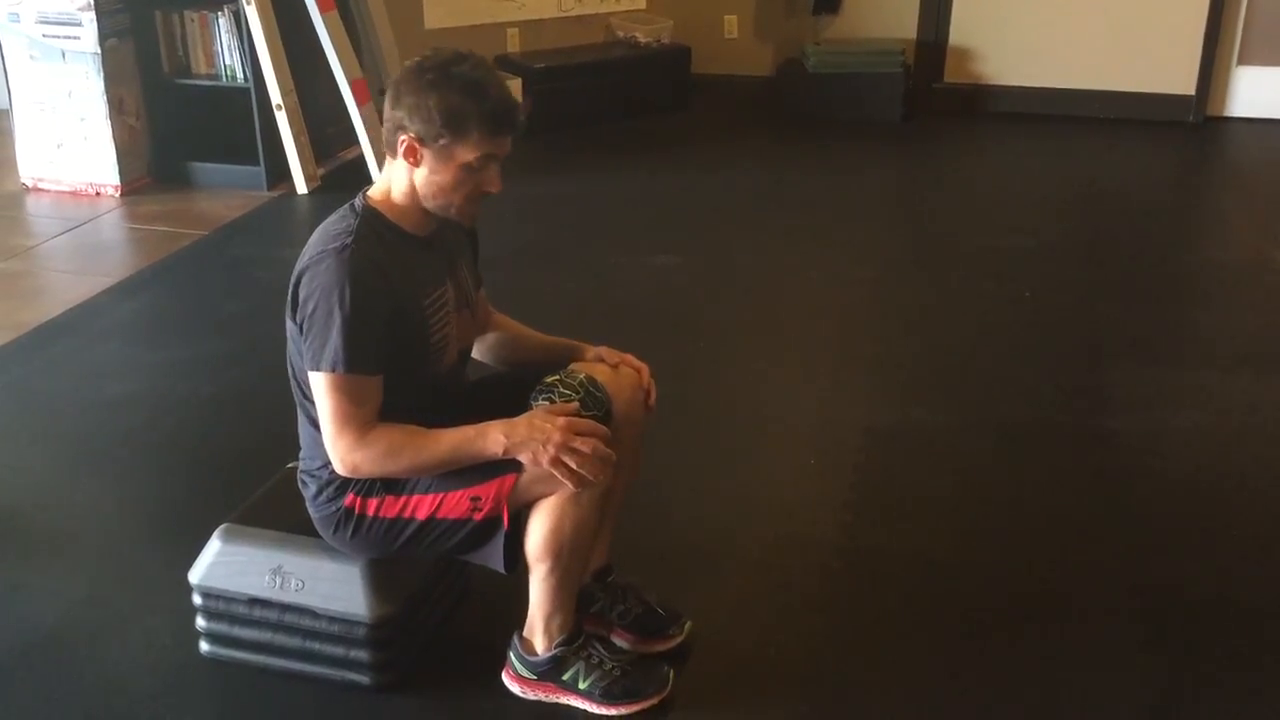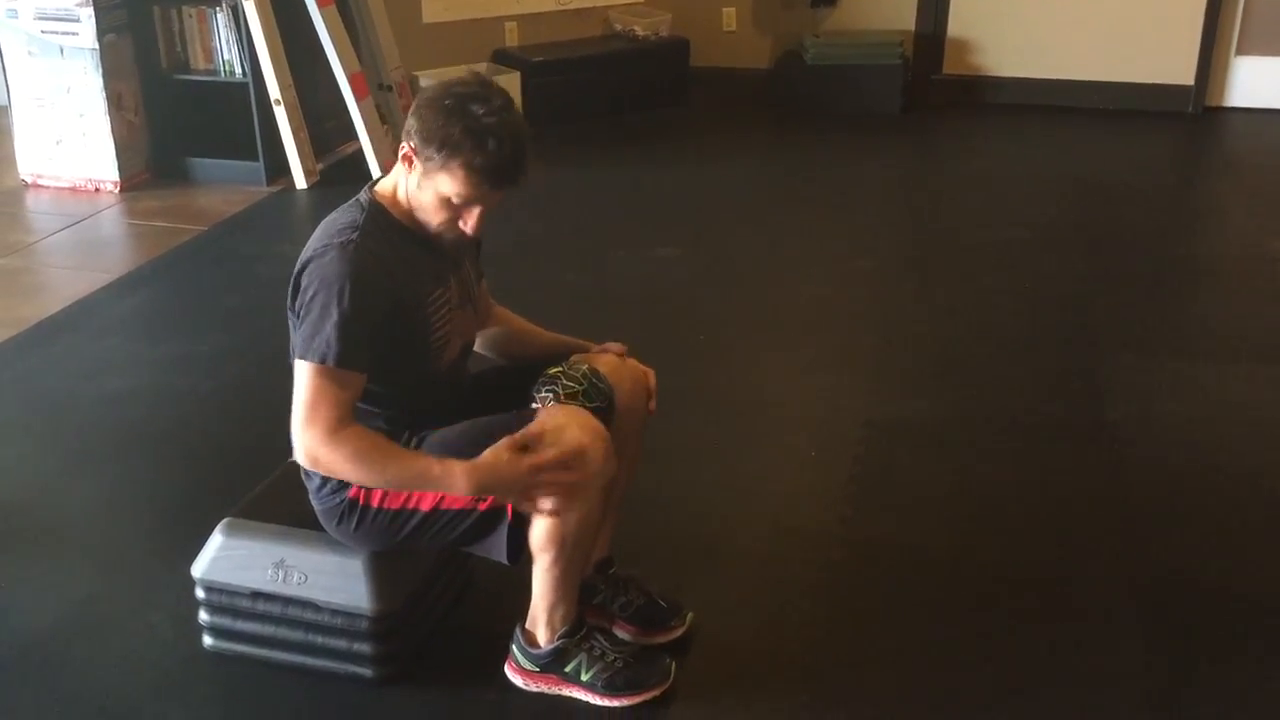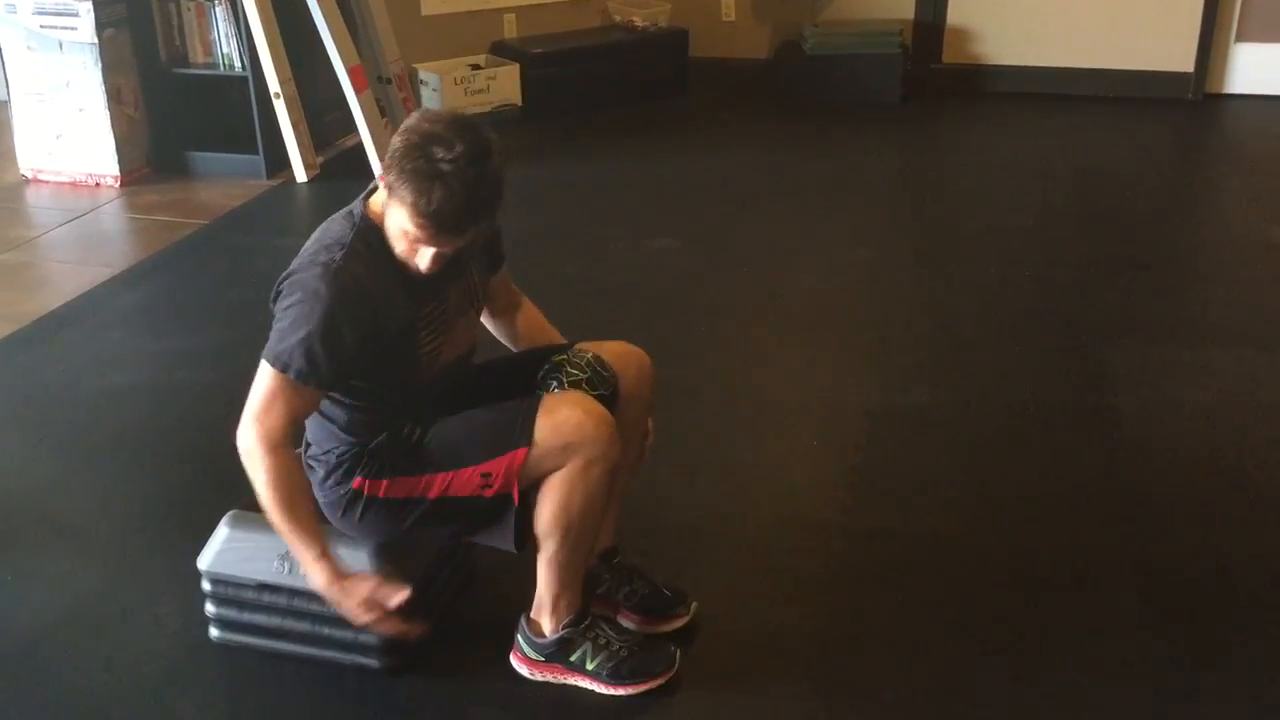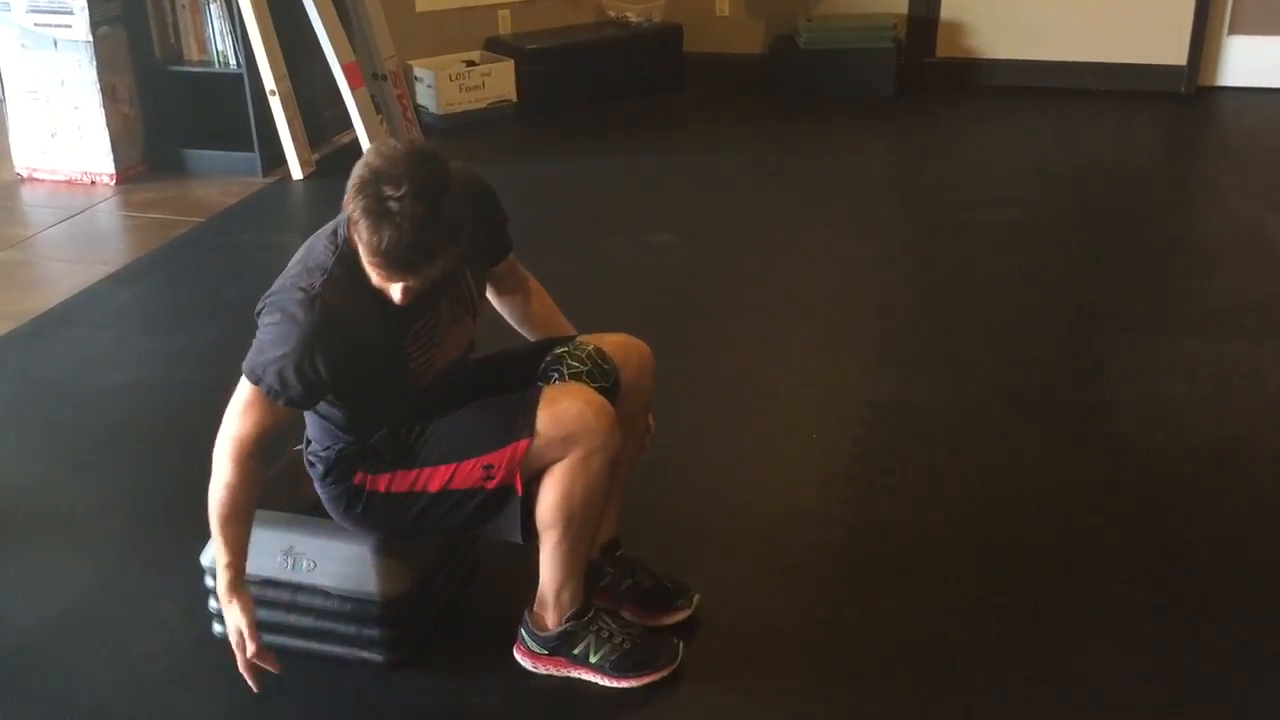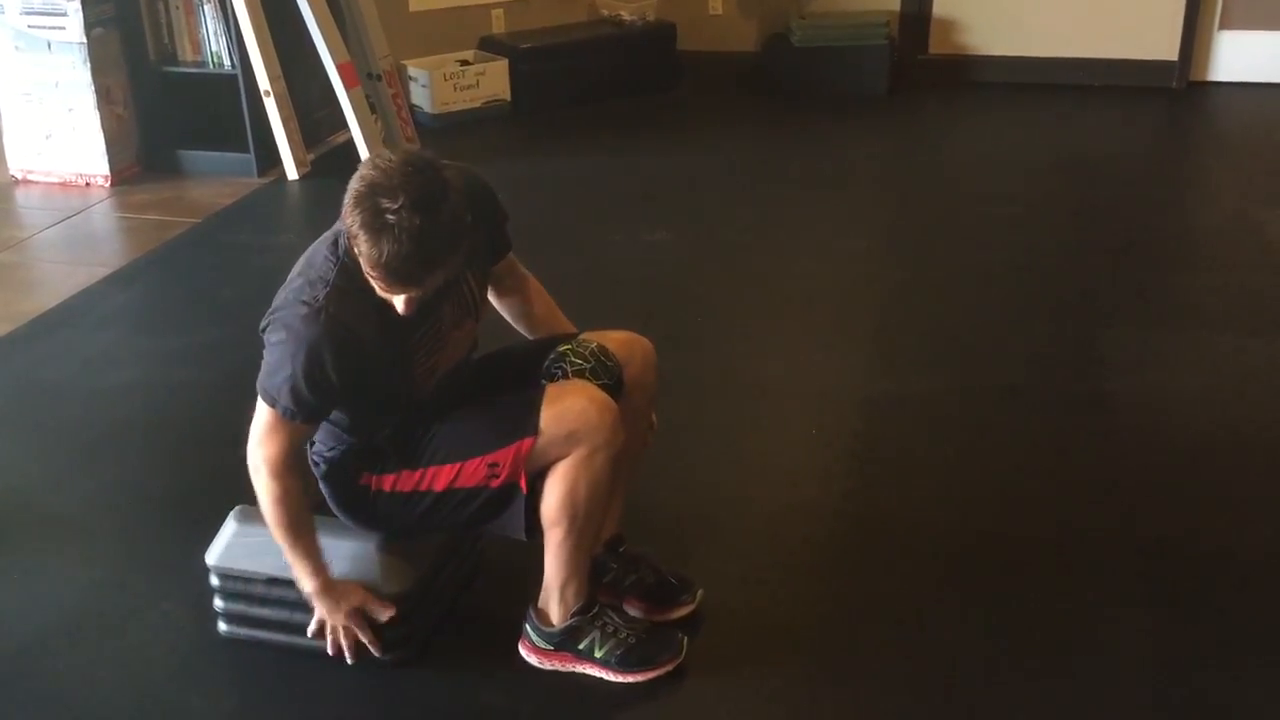
dt=0.3s
person 1, frame 1
left shoulder: (444, 219)
right shoulder: (346, 268)
left elbow: (480, 329)
right elbow: (352, 448)
left wrist: (584, 354)
right wrist: (508, 436)
left hip: (435, 420)
right hip: (361, 490)
left knee: (618, 392)
right knee: (574, 467)
left ankle: (588, 585)
right ankle: (545, 654)
person 1, frame 2
left shoulder: (443, 218)
right shoulder: (349, 265)
left elbow: (481, 320)
right elbow: (317, 440)
left wrist: (585, 351)
right wrist: (471, 478)
left hip: (437, 412)
right hip: (366, 483)
left knee: (618, 384)
right knee: (580, 447)
left ankle: (589, 578)
right ankle: (547, 646)
person 1, frame 3
left shoulder: (460, 221)
right shoulder: (331, 286)
left elbow: (503, 304)
right elbow: (261, 439)
left wrist: (588, 372)
right wrist: (329, 577)
left hip: (442, 399)
right hip: (370, 468)
left knee: (627, 368)
right knee: (585, 431)
left ankle: (594, 566)
right ankle: (552, 635)
person 1, frame 4
left shoulder: (464, 202)
right shoulder: (313, 309)
left elbow: (512, 285)
right elbow: (237, 444)
left wrist: (585, 370)
right wrist: (231, 588)
left hip: (444, 393)
right hip: (371, 462)
left knee: (627, 360)
right knee: (585, 423)
left ankle: (596, 560)
right ankle: (554, 629)
person 1, frame 5
left shoulder: (465, 198)
right shoulder: (315, 321)
left elbow: (510, 282)
right elbow: (269, 456)
left wrist: (589, 369)
right wrist: (319, 585)
left hip: (451, 389)
right hip: (377, 463)
left knee: (631, 357)
right knee: (590, 421)
left ankle: (600, 557)
right ankle: (560, 624)
